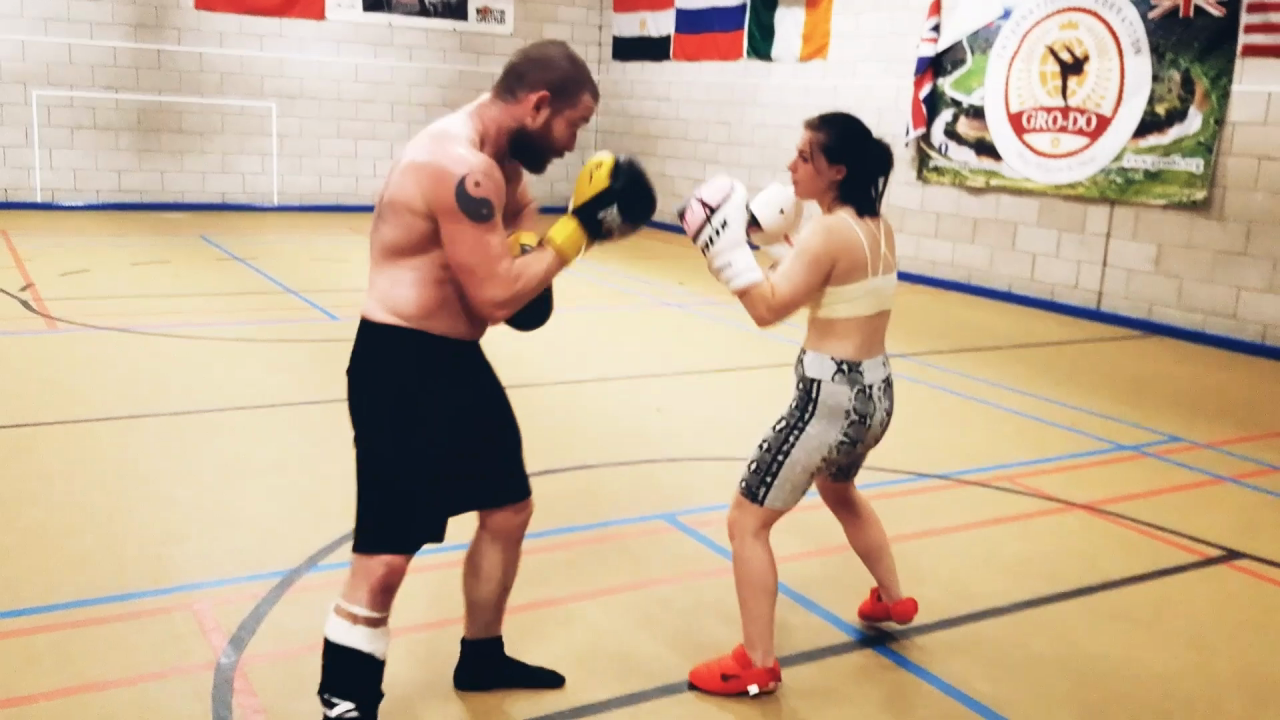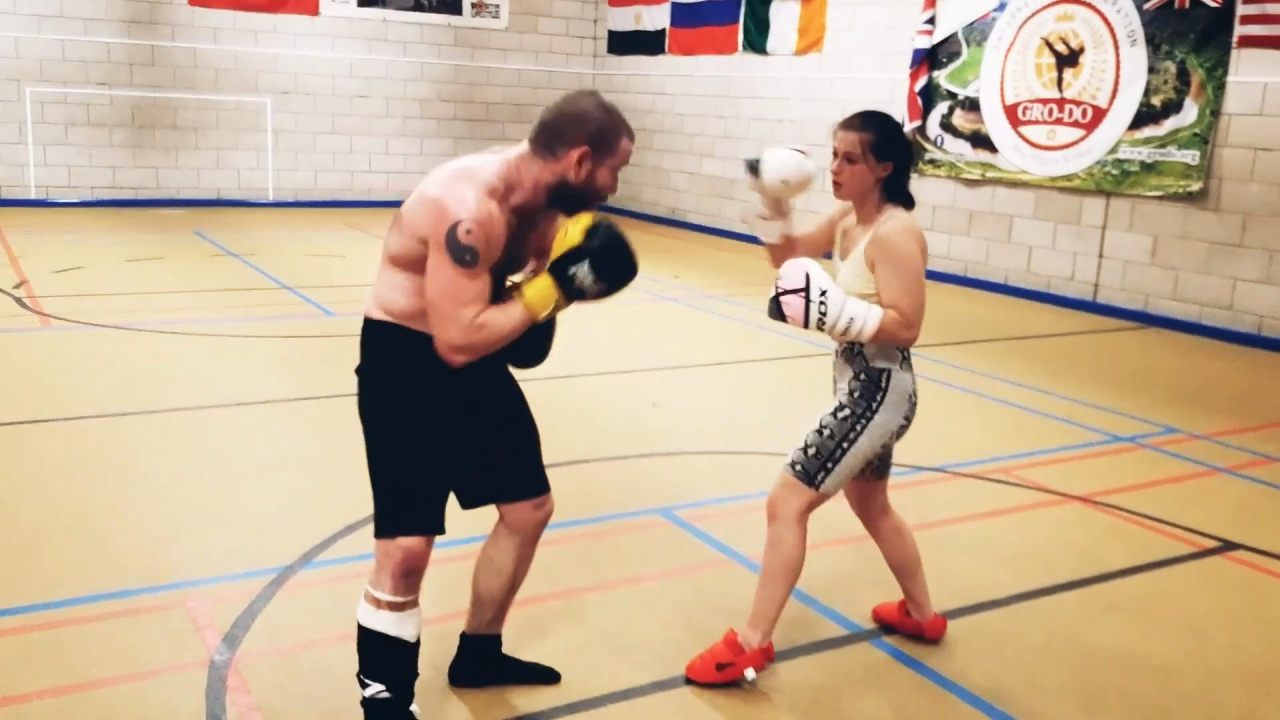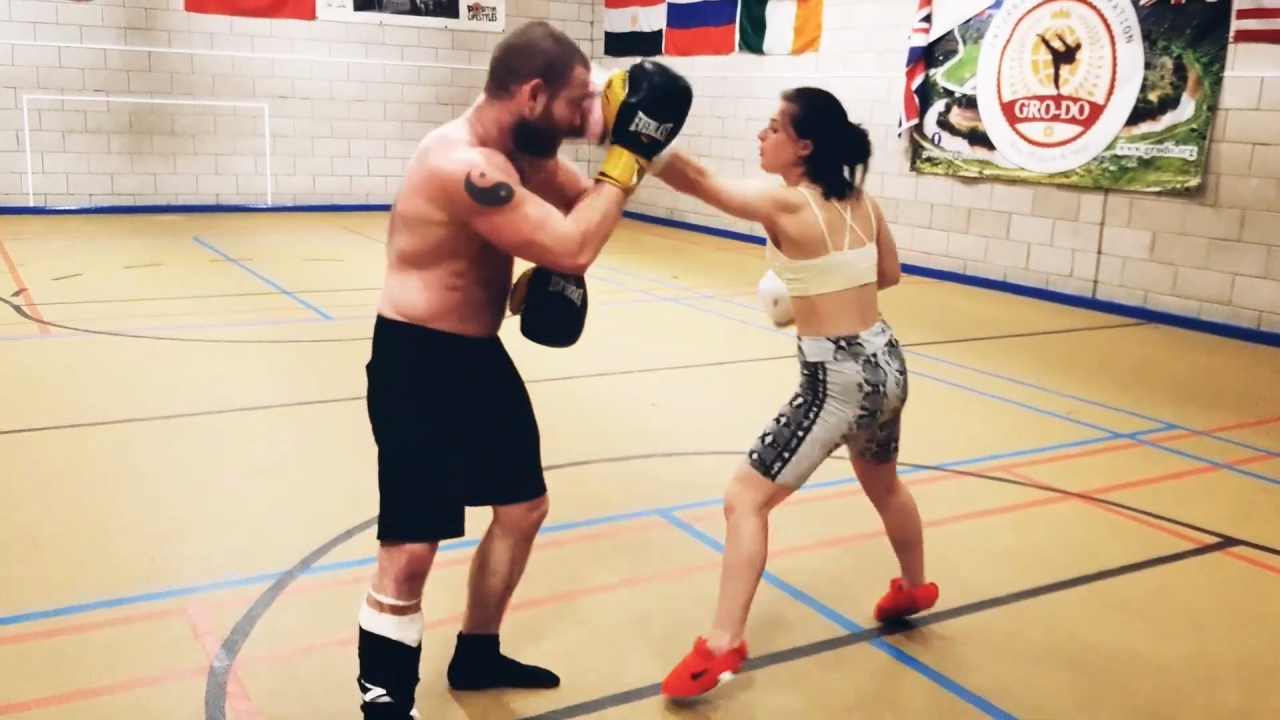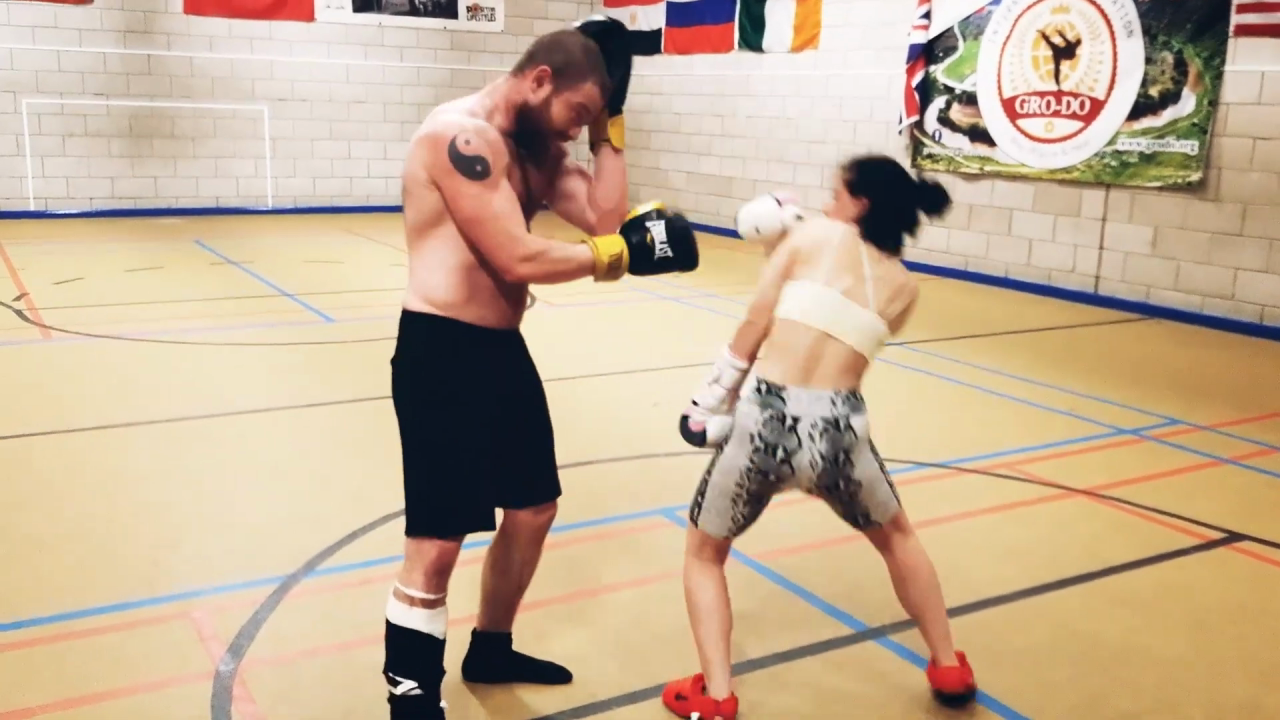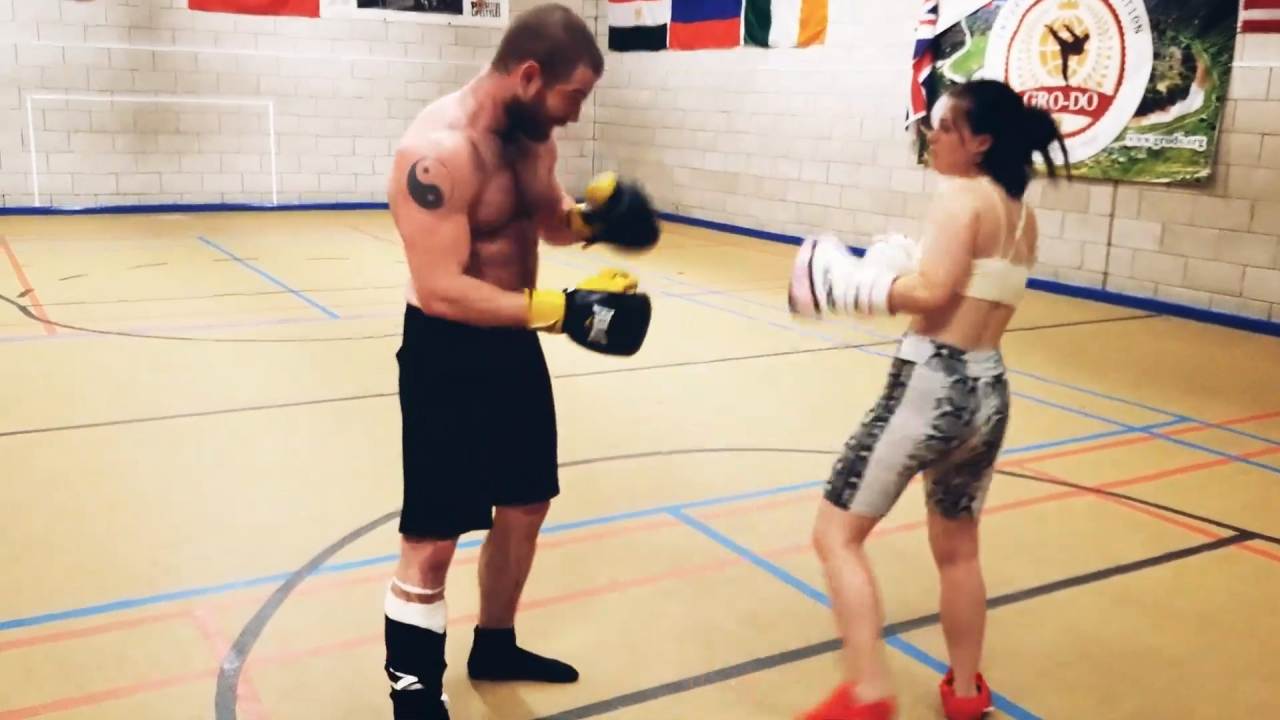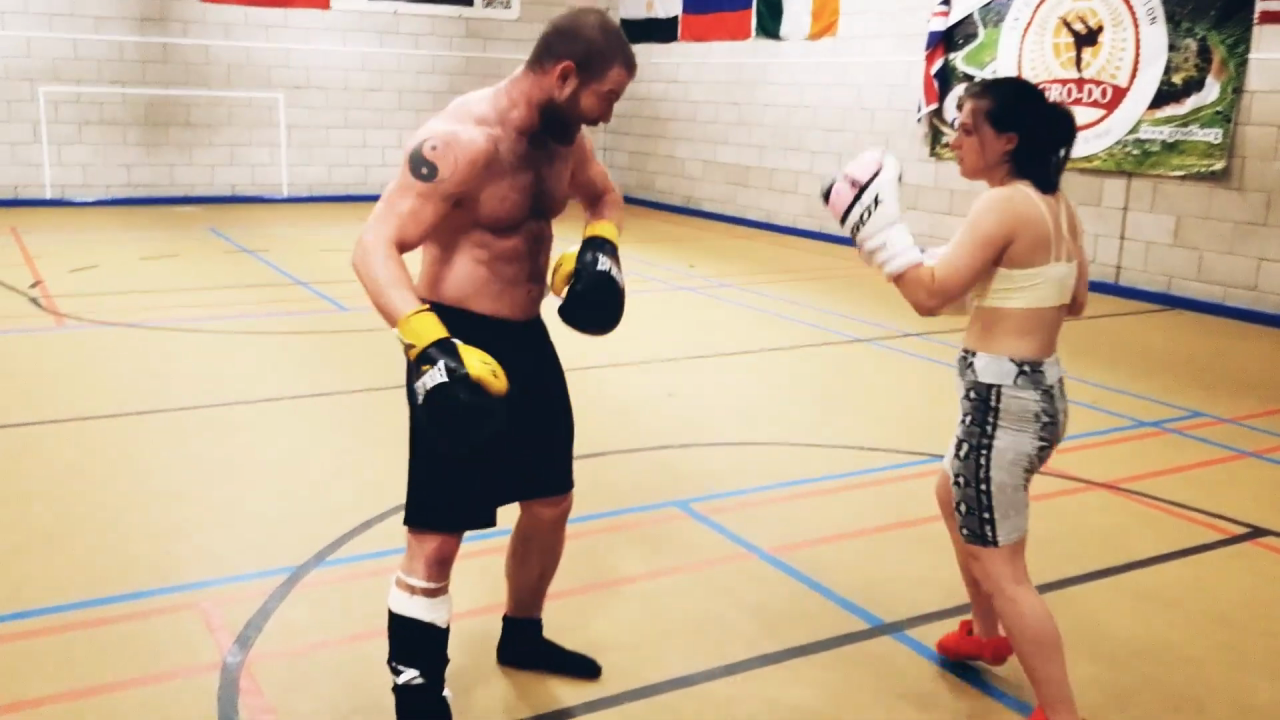
dt=0.4s
person 1, frame 1
left shoulder: (493, 149)
right shoulder: (463, 166)
left elbow: (523, 218)
right elbow: (496, 297)
left wrist: (533, 243)
right wrist: (577, 229)
left hip: (456, 360)
right hip: (399, 365)
left knee: (509, 511)
right knee: (385, 559)
left ankle: (482, 655)
person 1, frame 2
left shoulder: (536, 184)
right shoulder: (469, 209)
left elbow: (549, 254)
right elbow: (459, 341)
left wrist: (545, 288)
right wrist: (553, 288)
left hip: (473, 359)
right hip: (406, 360)
left knee: (529, 508)
right knee: (405, 548)
left ankle: (478, 654)
person 1, frame 3
left shoulder: (524, 141)
right shoulder: (464, 167)
left elbow: (580, 203)
right elbow: (574, 246)
left wrist: (560, 277)
right wrist: (629, 154)
left hip: (481, 353)
right hip: (416, 365)
left knee: (523, 508)
right knee: (410, 550)
left ankle: (476, 653)
person 1, frame 4
left shoulder: (540, 150)
right shoulder: (462, 134)
left elbow: (600, 217)
right elbow: (519, 257)
left wrist: (612, 122)
right wrist: (624, 251)
left hip: (503, 349)
right hip: (441, 354)
left knee: (533, 510)
right knee: (435, 545)
left ankle: (490, 650)
person 1, frame 5
left shoulder: (531, 138)
right shoulder: (440, 148)
left elbow: (550, 225)
right elbow: (440, 288)
left wrist: (595, 214)
right wrist: (563, 309)
left hip: (514, 345)
right hip: (448, 354)
left knee: (526, 507)
right knee: (431, 543)
left ankle: (494, 646)
person 1, frame 6
left shoulder: (564, 135)
right shoulder: (461, 139)
left elbow: (603, 195)
right elbow: (373, 250)
left wrist: (599, 246)
right wrist: (430, 344)
left hip: (529, 338)
right hip: (457, 348)
left knee: (550, 505)
right knee: (436, 540)
left ankle: (522, 635)
person 2, frame 1
left shoulder: (827, 233)
right shoulder: (875, 225)
left elbow: (767, 308)
left wrist: (722, 241)
right wrist: (781, 243)
left hip: (830, 397)
right hip: (872, 391)
left knee: (746, 523)
right knee: (840, 493)
left ankle: (757, 664)
right ankle: (892, 598)
person 2, frame 2
left shoulder: (897, 234)
right shoulder: (848, 216)
left elbow: (903, 329)
right elbow: (787, 258)
left wrist: (832, 306)
right wrist: (774, 210)
left hip: (877, 388)
right hip: (868, 386)
left knee: (787, 504)
right knee: (870, 504)
left ankle: (751, 644)
right ankle: (921, 614)
person 2, frame 3
left shoulder: (784, 201)
right shoulder: (857, 200)
left elbow: (699, 181)
right elbow: (888, 274)
left hip: (836, 382)
right hip: (882, 366)
left knee: (746, 500)
right knee: (884, 486)
left ankle: (722, 648)
right ankle: (913, 588)
person 2, frame 4
left shoulder: (812, 232)
right shoulder: (903, 288)
left elbow: (755, 326)
left wrist: (714, 397)
left hip: (764, 421)
right hip: (837, 431)
left knee: (703, 553)
right knee: (897, 536)
right ankle: (949, 667)
person 2, frame 5
left shoulder: (960, 195)
right shoulder: (1023, 215)
left elbow: (931, 297)
left wrist: (845, 284)
right wrist: (909, 267)
left hip: (929, 389)
right hip: (986, 395)
left knee: (836, 536)
right knee: (956, 550)
person 2, frame 6
left shoulder: (1003, 207)
right shoulder: (1056, 206)
left elbow: (927, 295)
right elbow: (1075, 301)
left wrist: (873, 219)
left hip: (1001, 400)
right hip: (1038, 392)
left knee: (999, 572)
right knee: (952, 497)
right ankle: (986, 633)
